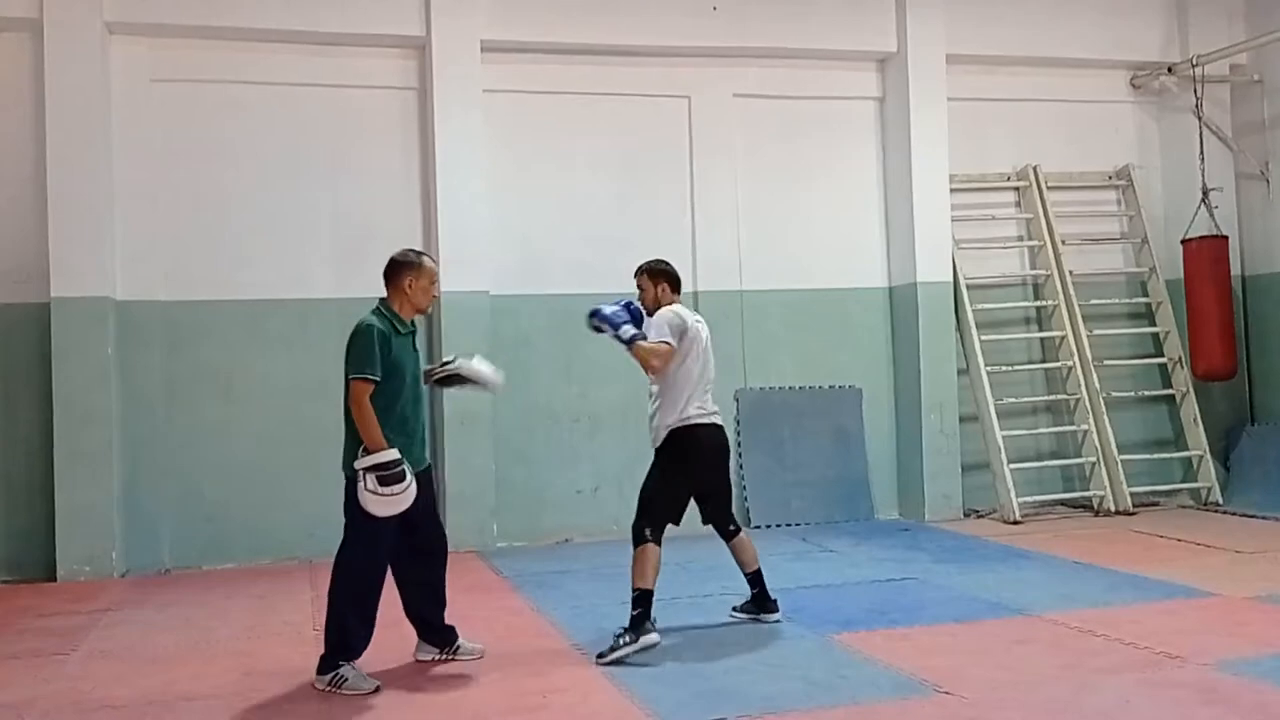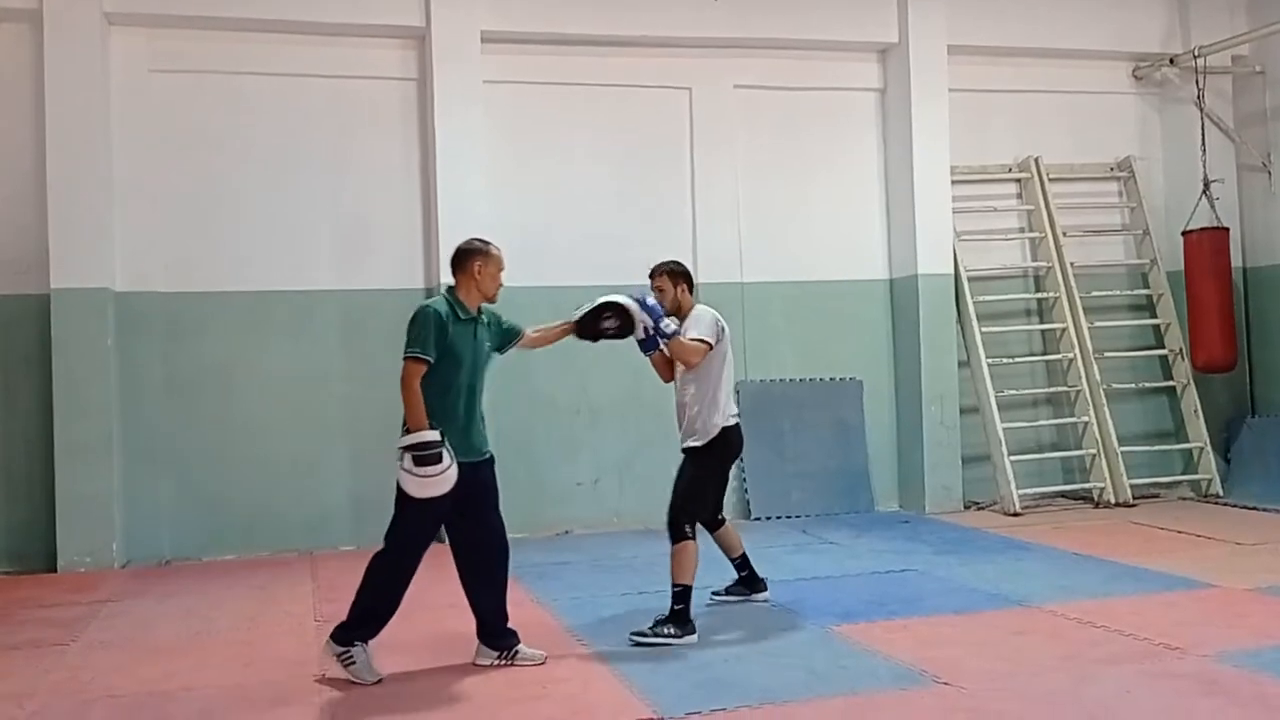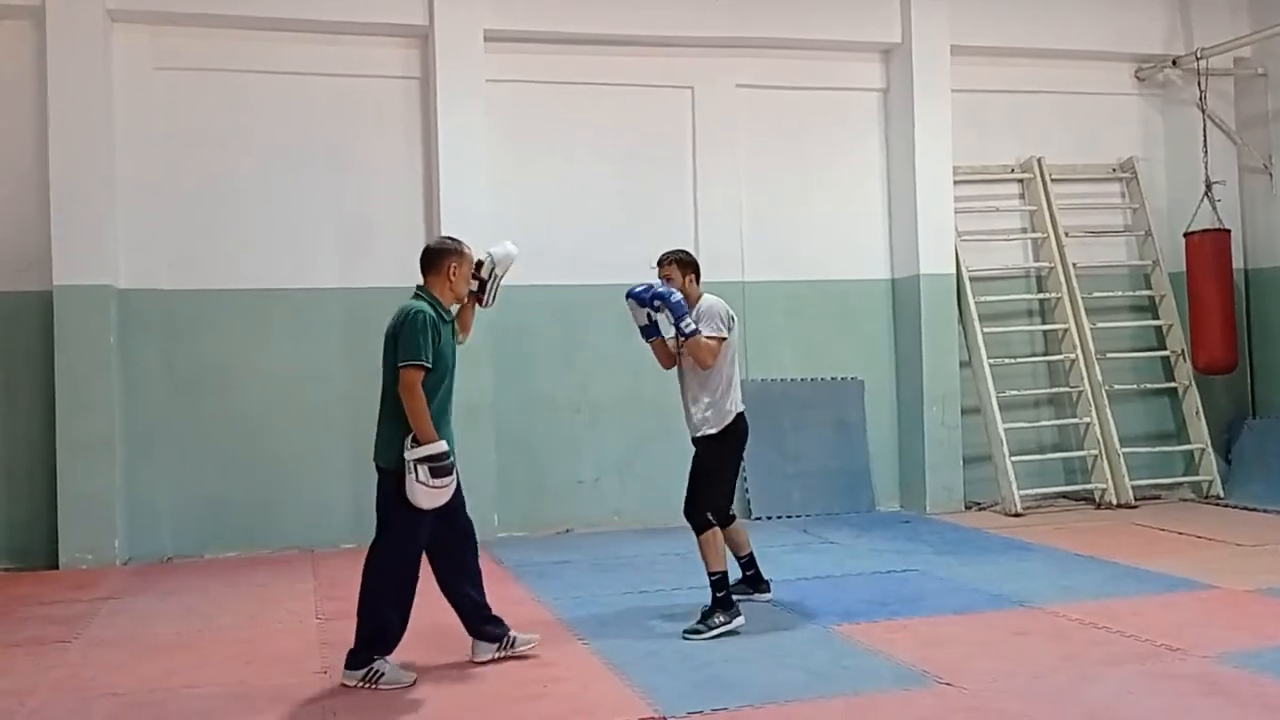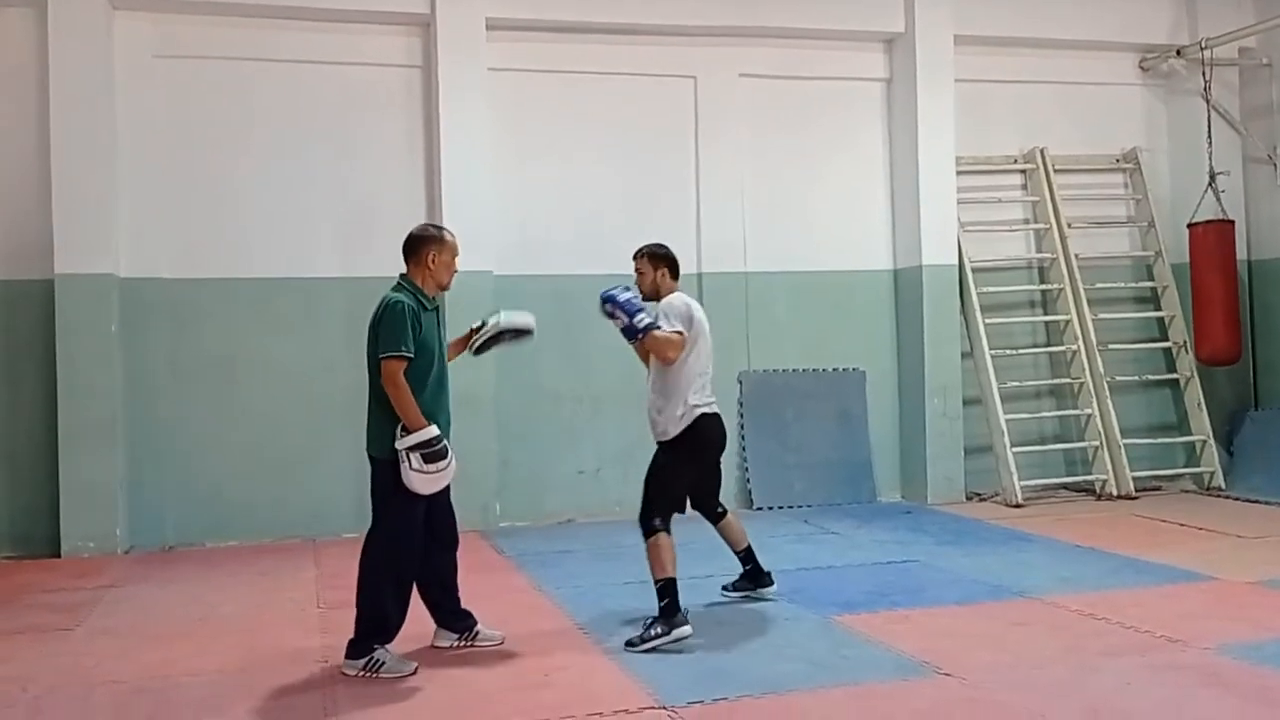
dt=0.7s
person 1, frame 1
left shoulder: (408, 329)
right shoulder: (372, 330)
right elbow: (359, 398)
left wrist: (437, 375)
right wrist: (383, 458)
left hip: (414, 466)
left knee: (426, 552)
right knee: (363, 564)
left ankle: (434, 637)
right ankle: (335, 664)
person 1, frame 2
left shoulder: (487, 322)
right shoulder: (433, 315)
left elbow: (529, 337)
right elbow: (410, 380)
left wrist: (575, 325)
left hip: (474, 458)
left knee: (487, 549)
right knee: (403, 550)
left ankle: (496, 642)
right ankle: (350, 639)
person 1, frame 3
left shoulder: (439, 315)
right shoulder: (419, 316)
left elbow: (458, 334)
right elbow: (409, 386)
left wrist: (473, 299)
right wrist: (432, 446)
left hip: (436, 457)
right hip: (409, 461)
left knee: (457, 545)
right knee: (396, 558)
left ankle: (488, 635)
right ankle: (364, 660)
person 1, frame 4
left shoulder: (426, 306)
right shoulder: (399, 306)
right elbow: (392, 377)
left wrist: (470, 340)
right wrist: (423, 435)
right hip: (400, 451)
left knee: (439, 539)
right knee: (393, 545)
left ankle: (453, 624)
right ankle: (365, 650)
person 2, frame 1
left shoulder: (671, 315)
right shoulder: (694, 321)
left elbow: (654, 362)
left wrist: (622, 328)
right wrist: (635, 326)
left hip: (683, 439)
right hip: (712, 436)
left knee: (646, 528)
right knee: (724, 522)
left ankle: (640, 623)
right ankle: (763, 600)
person 2, frame 2
left shoulder: (704, 317)
right shoulder: (682, 325)
left elbow: (692, 358)
right elbow: (669, 373)
left wrist: (663, 323)
right wrist: (645, 335)
left hip: (714, 436)
right hip: (706, 438)
left knee: (681, 520)
right knee: (706, 515)
left ankle: (678, 618)
right ankle: (750, 581)
person 2, frame 3
left shoulder: (713, 308)
right shoulder: (689, 314)
left elbow: (706, 358)
right elbow: (668, 361)
left wrist: (681, 318)
right wrist: (647, 321)
left hip: (722, 426)
right hip: (710, 429)
left knee: (699, 511)
right knee: (717, 510)
left ankle: (723, 607)
right ankle: (754, 580)
person 2, frame 4
left shoulder: (675, 304)
right shoulder: (674, 308)
left elbow: (670, 351)
right elbow: (654, 361)
left wrist: (639, 316)
right wrist: (628, 326)
left hip: (686, 430)
right hip: (704, 425)
left knee: (654, 518)
right knee: (708, 504)
left ankle: (669, 617)
right ankle: (756, 575)
